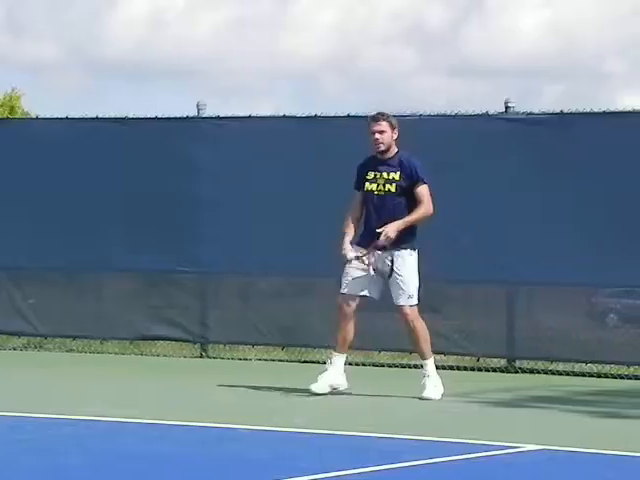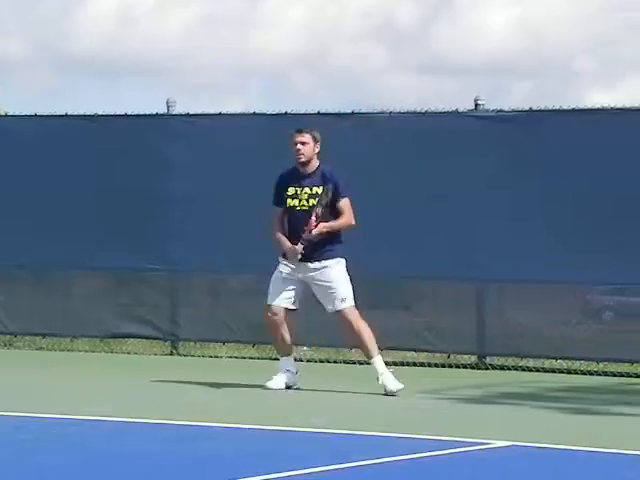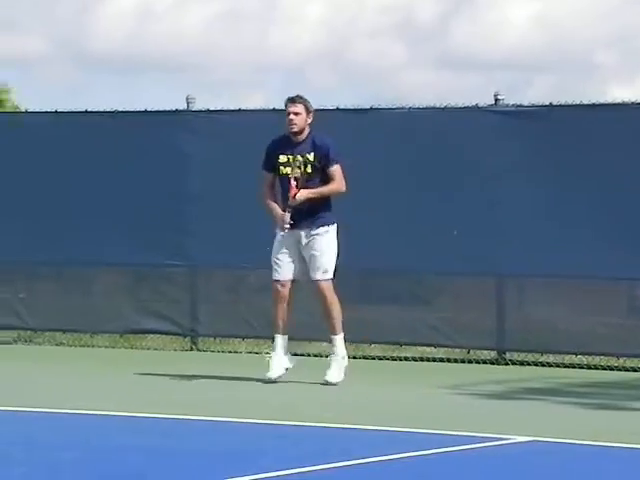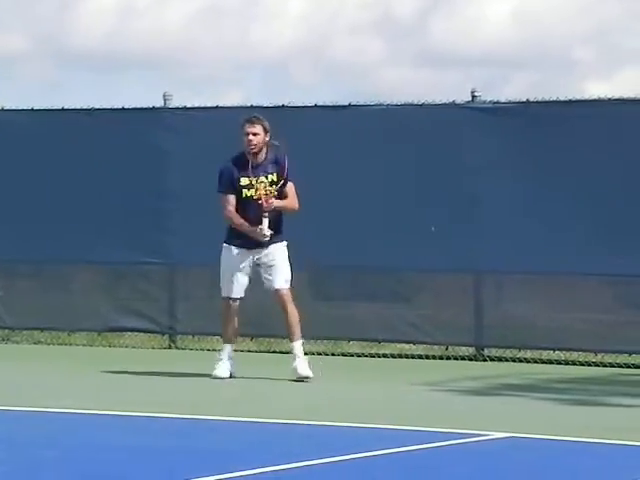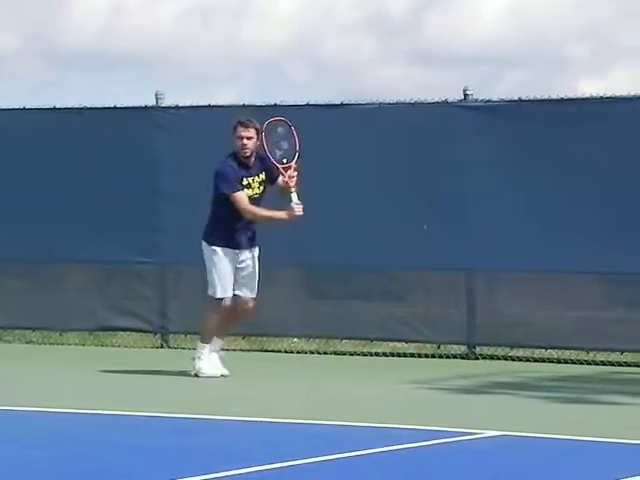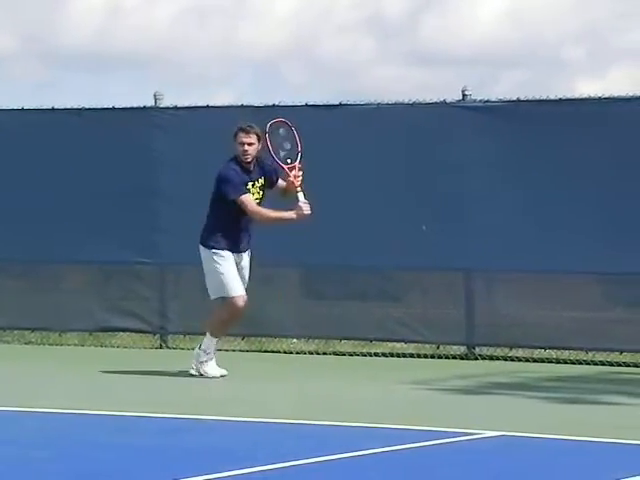
dt=0.3s
person 1, frame 1
left shoulder: (409, 164)
right shoulder: (365, 167)
left elbow: (427, 207)
left wrist: (398, 225)
right wrist: (347, 240)
left hip: (400, 250)
right hip: (366, 249)
left knee: (408, 312)
right knee: (347, 305)
left ankle: (431, 375)
right ankle: (335, 372)
person 1, frame 2
left shoulder: (330, 178)
right shoulder: (284, 180)
left elbow: (349, 219)
right elbow: (277, 223)
left wrist: (324, 228)
right wrist: (286, 245)
left hip: (328, 259)
right hip: (293, 261)
left knee: (350, 315)
right knee: (274, 313)
left ankle: (383, 372)
right ankle: (288, 370)
person 1, frame 3
left shoulder: (322, 145)
right shoulder: (275, 147)
left elbow: (340, 185)
right elbow: (268, 188)
left wrist: (308, 193)
right wrist: (276, 212)
left hip: (319, 227)
right hip: (288, 229)
left knee: (324, 288)
right knee: (281, 289)
left ankle: (339, 354)
right ankle: (280, 354)
person 1, frame 4
left shoulder: (278, 164)
right shoulder: (230, 168)
left elbow: (294, 203)
right elbow: (229, 212)
left wrist: (275, 203)
right wrist: (253, 231)
left hip: (274, 244)
right hip: (237, 245)
left knee: (284, 296)
right knee: (231, 302)
left ankle: (299, 357)
right ankle: (226, 357)
person 1, frame 5
left shoulder: (265, 163)
right shoulder: (227, 170)
left elbow: (286, 187)
right elbow: (247, 210)
left wrist: (290, 183)
right wrist: (285, 214)
left hip: (248, 245)
right hip: (220, 245)
left knee: (245, 305)
right knee: (222, 303)
left ankle: (212, 349)
right ankle: (202, 358)
person 1, frame 6
left shoulder: (263, 167)
right shoulder: (229, 173)
left elbow: (284, 189)
right elbow: (254, 212)
left wrist: (294, 183)
right wrist: (293, 215)
left hip: (241, 248)
right hip: (217, 247)
left knee: (233, 305)
right knee: (237, 302)
left ankle: (203, 358)
right ankle: (205, 351)
